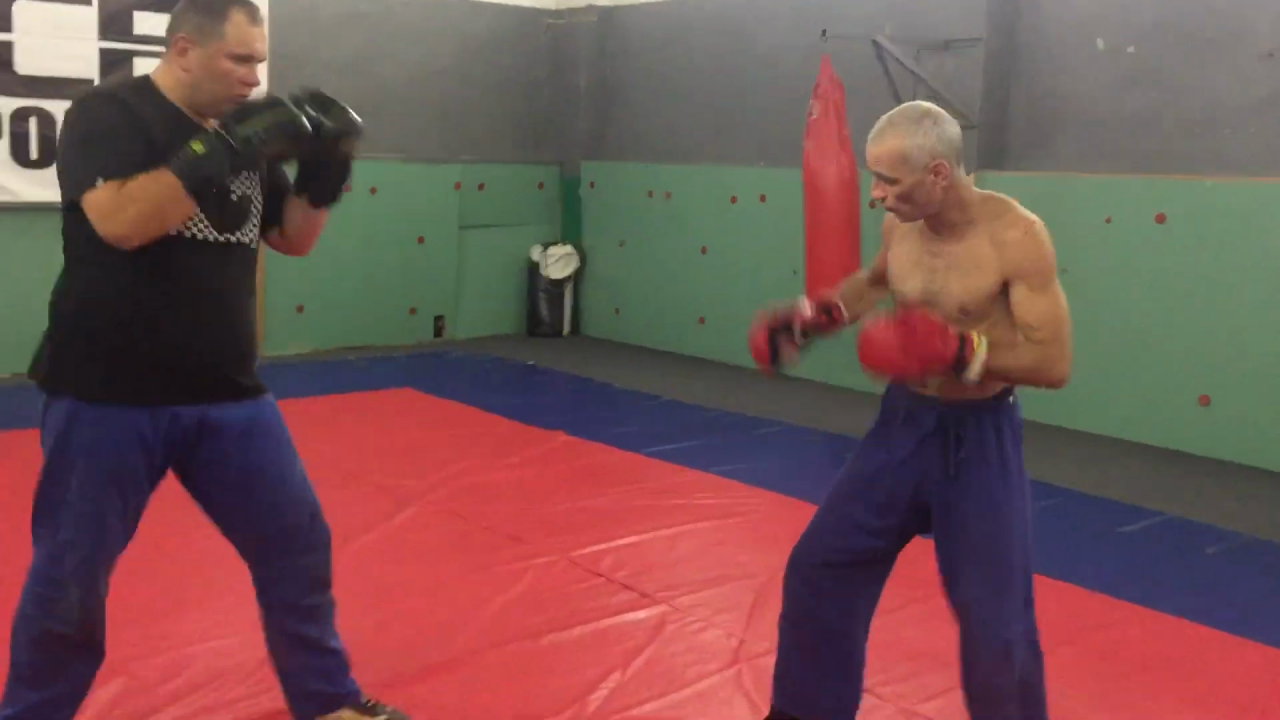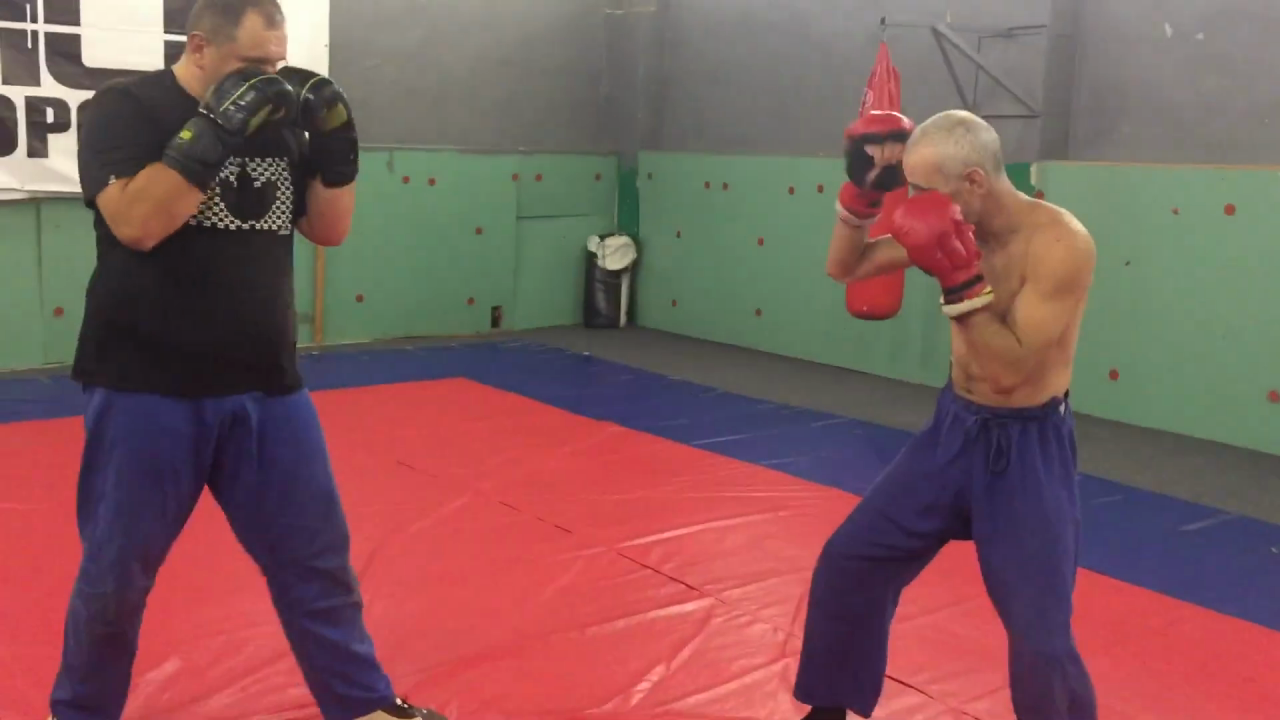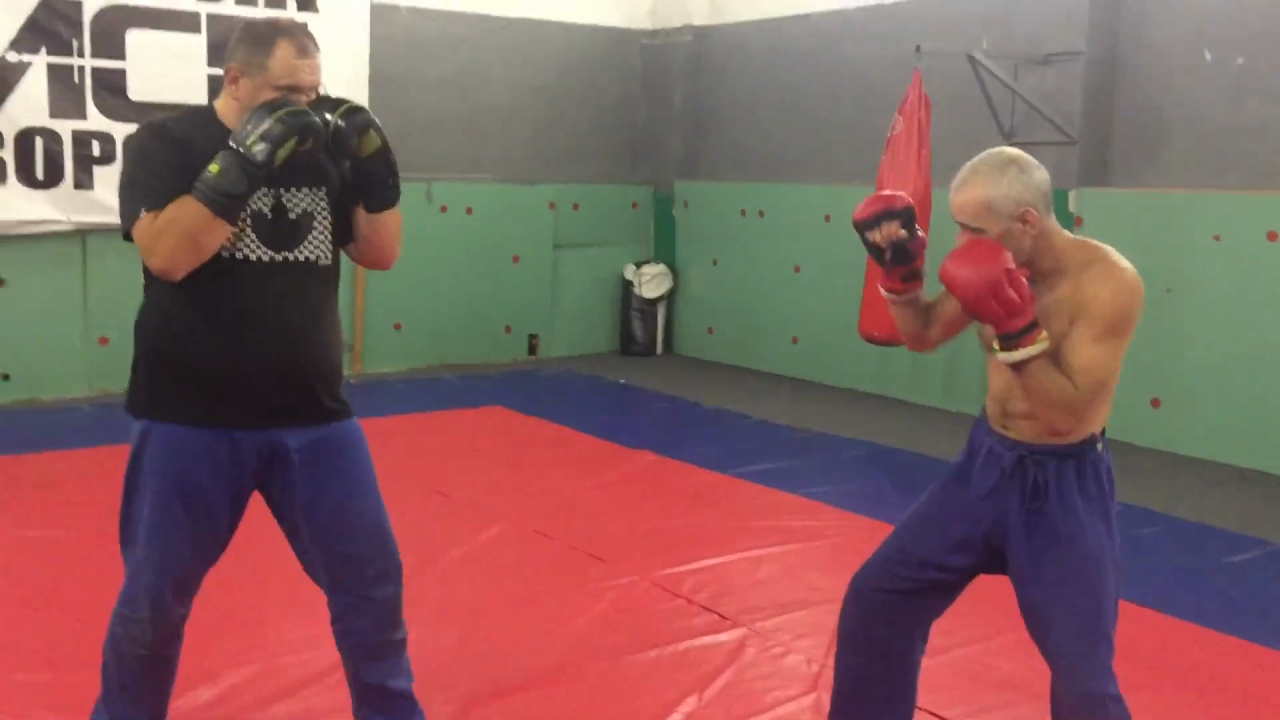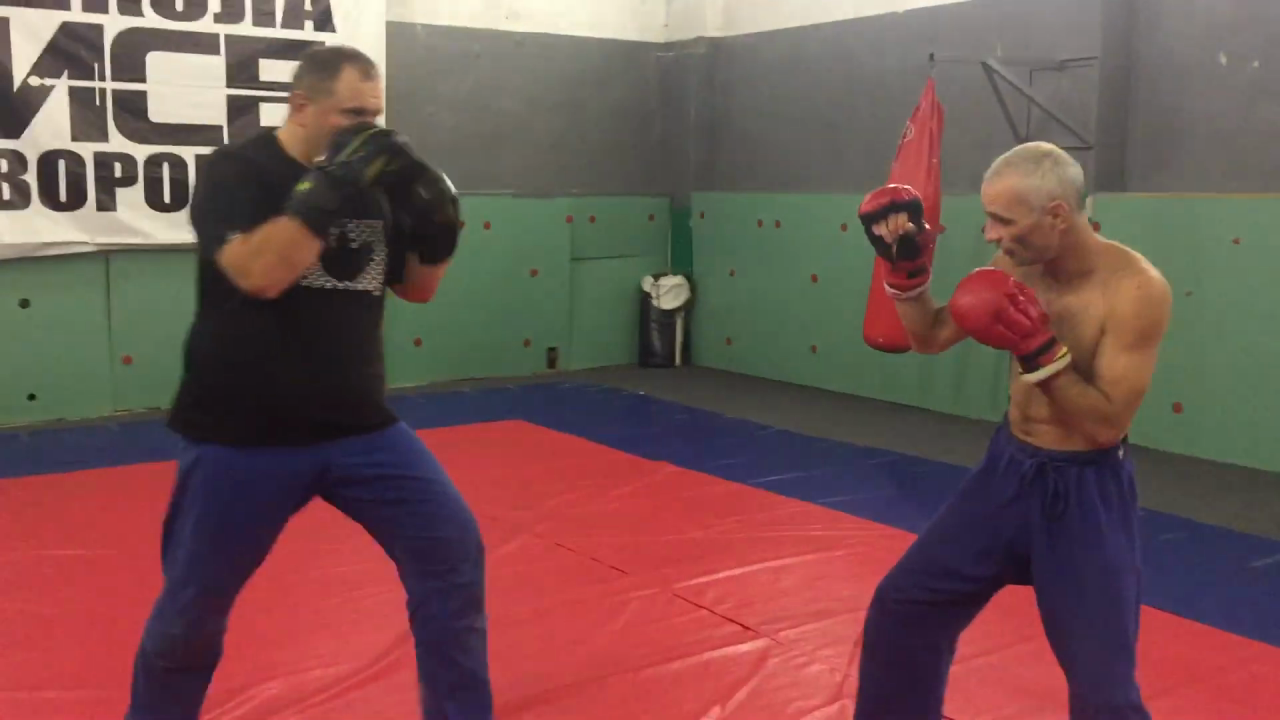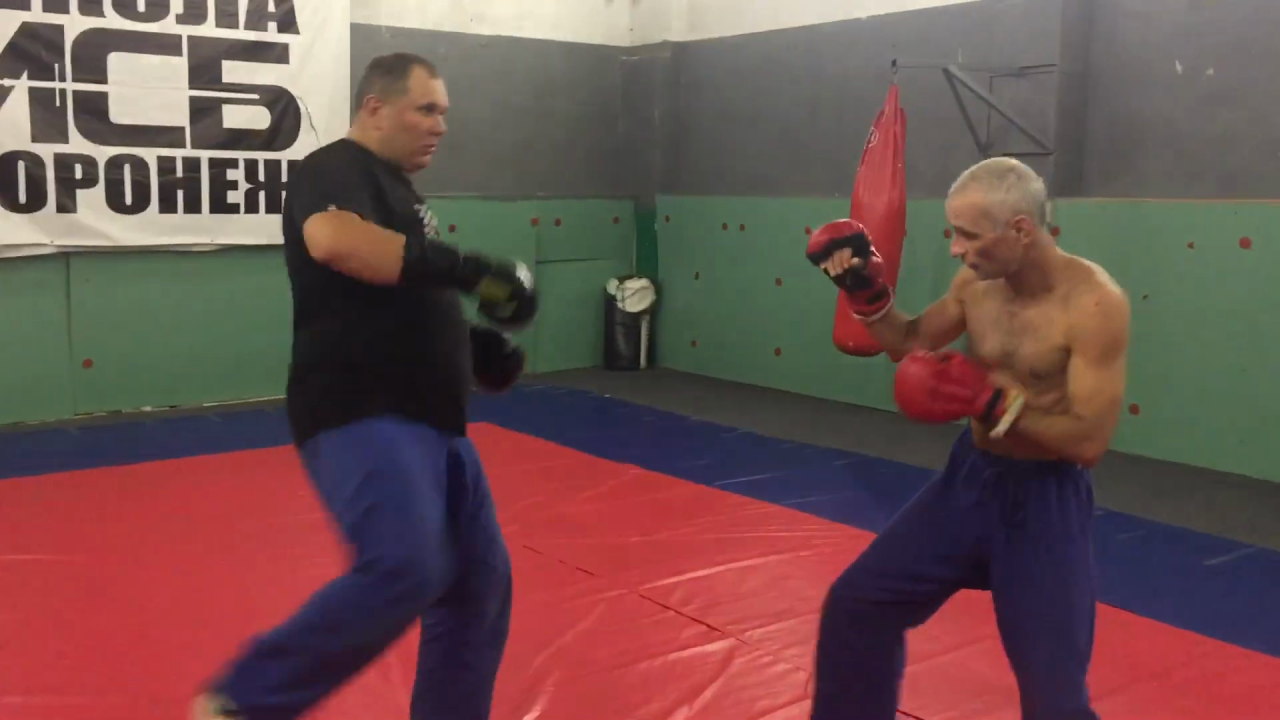
dt=0.3s
person 1, frame 1
left shoulder: (244, 127)
right shoulder: (107, 113)
left elbow: (294, 238)
right elbow: (121, 223)
left wrist: (325, 164)
right wrist: (216, 150)
left hip: (226, 392)
right hip: (109, 392)
left knee: (295, 541)
right knee: (71, 572)
person 1, frame 2
left shoulder: (273, 118)
right shoulder: (124, 109)
left elbow: (329, 229)
right elbow: (136, 222)
left wrist: (335, 140)
right wrist: (215, 132)
left hip: (265, 385)
right hip: (147, 386)
left knee: (314, 551)
right knee: (118, 565)
person 1, frame 3
left shoulder: (321, 152)
right shoulder: (165, 144)
left elbow: (381, 254)
right elbow: (166, 256)
left wrist: (374, 164)
right wrist: (245, 162)
left hip: (312, 413)
right hip: (191, 417)
left knee: (368, 572)
right knee: (156, 591)
person 1, frame 4
left shoulder: (373, 183)
right shoulder: (236, 170)
left elbow: (418, 285)
right elbow: (259, 273)
left wrist: (438, 225)
right wrist: (330, 185)
left hip: (358, 427)
right hip: (243, 433)
left knee: (451, 554)
right knee: (195, 601)
person 1, frame 5
left shoulder: (393, 187)
right shoulder: (336, 170)
right elbow: (334, 240)
left wrist: (471, 342)
right wrist: (473, 272)
left hip: (428, 424)
right hip: (365, 420)
left knee: (481, 589)
right knee: (402, 578)
person 2, frame 1
left shoulder: (1017, 236)
right shoulder: (901, 222)
left elbow: (1053, 365)
right elbow: (871, 282)
left wrist: (955, 349)
right wrist: (816, 313)
left hip: (977, 438)
right hip: (901, 424)
left knee: (995, 623)
right knee: (819, 567)
person 2, frame 2
left shoulder: (1061, 243)
right shoulder: (952, 224)
left elbow: (1012, 373)
right elbow: (845, 267)
left wrist: (960, 280)
right wrist: (861, 194)
left hip: (1027, 446)
right hip: (953, 425)
left knee: (1040, 635)
right knee: (850, 561)
person 2, frame 3
left shoulder: (1109, 283)
right shoulder: (996, 264)
left elbow: (1065, 416)
right elbow: (921, 335)
left wrist: (1017, 328)
right wrist: (898, 271)
left hip: (1063, 484)
right hip: (986, 462)
right knee: (878, 594)
person 2, frame 4
left shoulder: (1136, 289)
right shoulder: (1015, 265)
left elbow: (1105, 425)
right elbow: (929, 337)
left wrist: (1036, 350)
right wrist: (905, 267)
left hip: (1084, 491)
right hip: (1007, 469)
right knee: (903, 605)
person 2, frame 5
left shoulder: (1095, 303)
right shoulder: (977, 281)
left elbow: (1089, 440)
right elbow: (910, 346)
left wrist: (988, 403)
right wrist: (866, 293)
left hip: (1046, 499)
right hip: (969, 479)
right knee: (856, 604)
